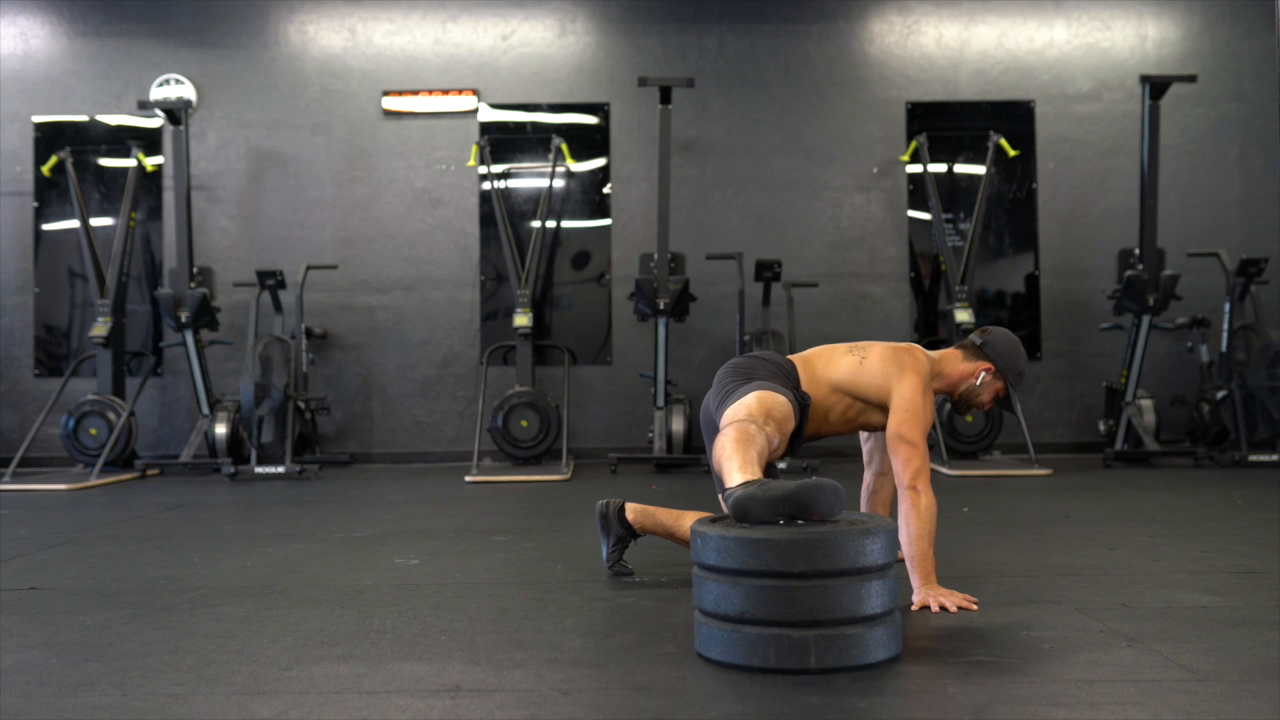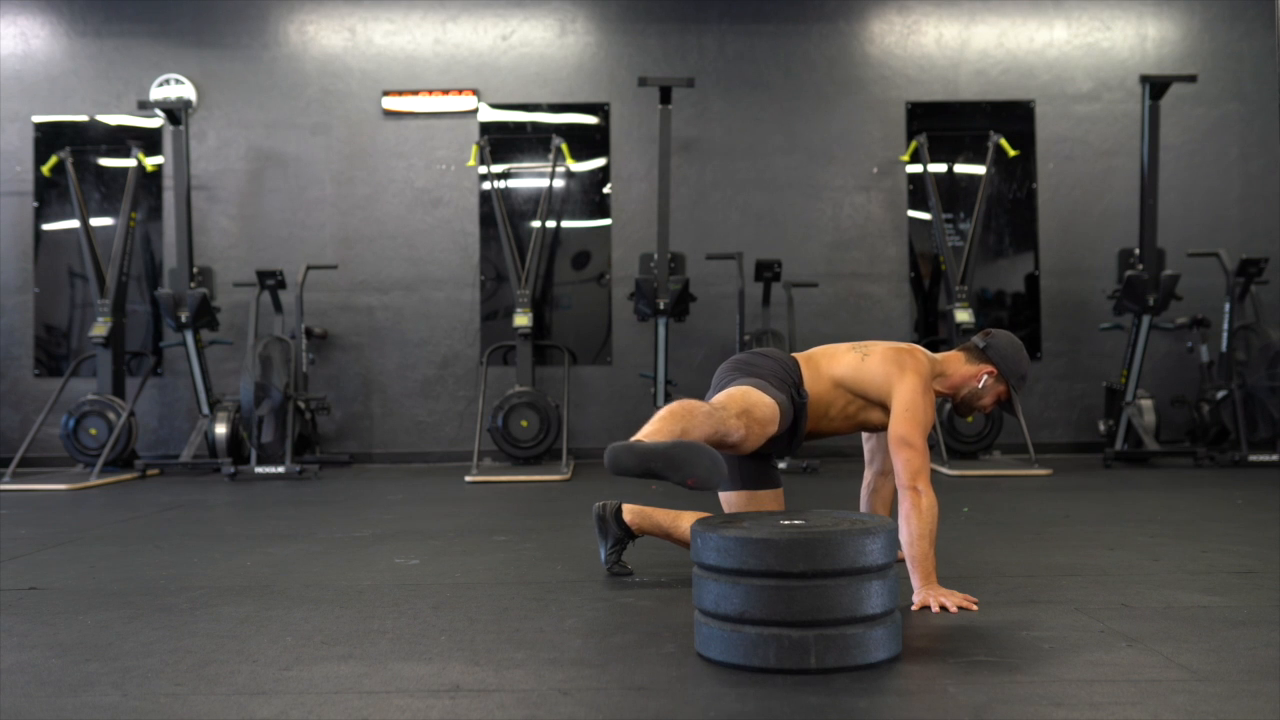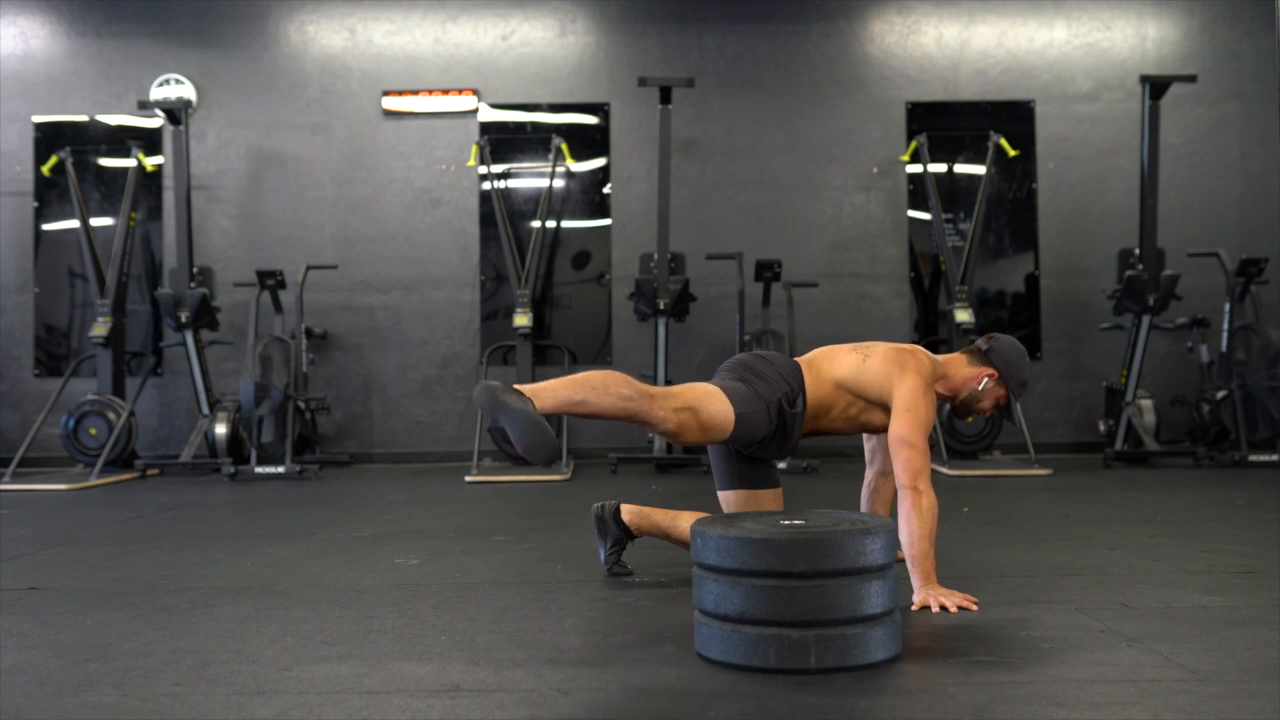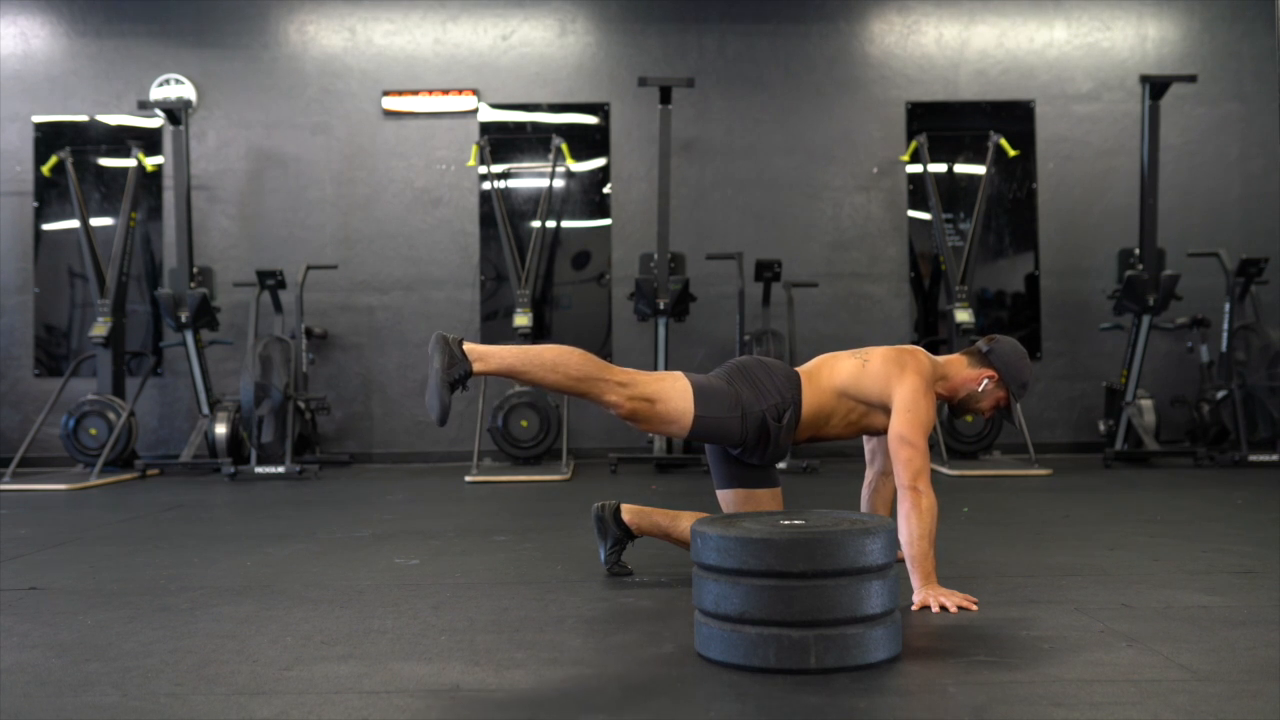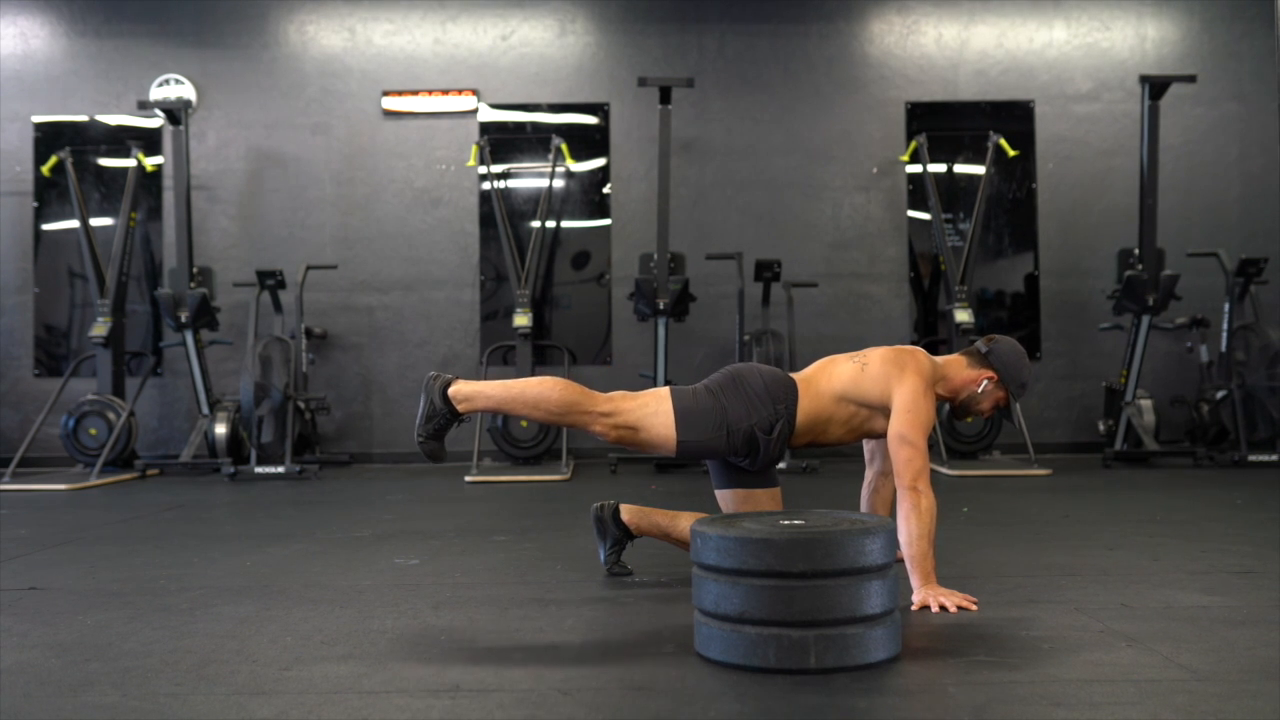
dt=1s
person 1, frame 1
left shoulder: (904, 372)
right shoulder: (915, 384)
left elbow: (881, 469)
right elbow: (914, 488)
right wrist: (925, 585)
left hip: (731, 407)
right hip: (752, 385)
right knee: (760, 430)
left ankle: (627, 516)
right ankle: (747, 487)
person 1, frame 2
left shoulder: (908, 374)
right shoulder: (917, 384)
left elbow: (881, 471)
right elbow: (915, 489)
right wrist: (926, 585)
left hip: (756, 408)
right hip: (760, 381)
right knee: (736, 425)
left ankle: (625, 518)
right ankle: (645, 446)
person 1, frame 3
left shoulder: (909, 373)
right shoulder: (917, 384)
left elbow: (881, 471)
right elbow: (914, 489)
right wrist: (926, 585)
left hip: (758, 421)
right hip: (762, 391)
right knee: (671, 413)
left ankle: (626, 518)
right ankle: (522, 398)
person 1, frame 4
left shoulder: (906, 375)
right shoulder: (919, 384)
left elbow: (881, 472)
right elbow: (914, 489)
right wrist: (926, 584)
left hip: (754, 426)
right hip: (754, 401)
right knee: (625, 392)
left ankle: (626, 518)
right ankle: (466, 356)
person 1, frame 5
left shoulder: (906, 375)
right shoulder: (918, 383)
left elbow: (880, 472)
right elbow: (914, 489)
right wrist: (924, 584)
left hip: (752, 431)
right hip: (748, 408)
right knee: (606, 415)
left ankle: (626, 518)
right ankle: (456, 394)
